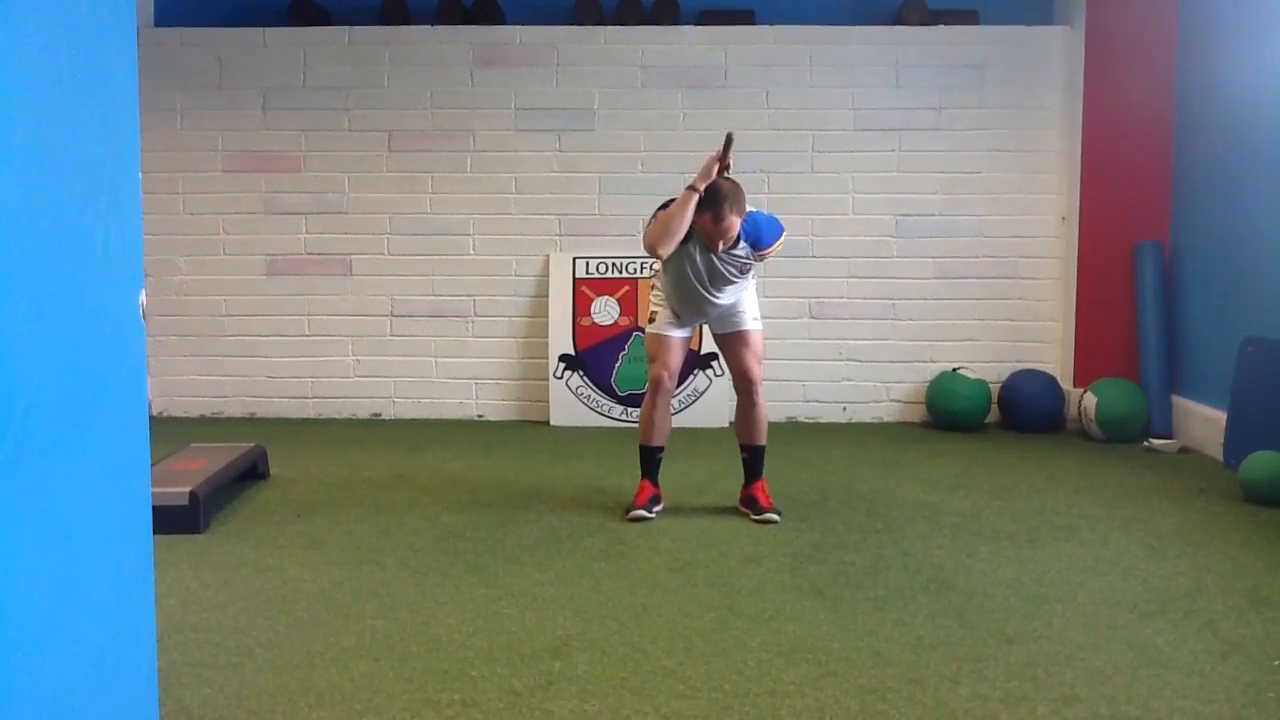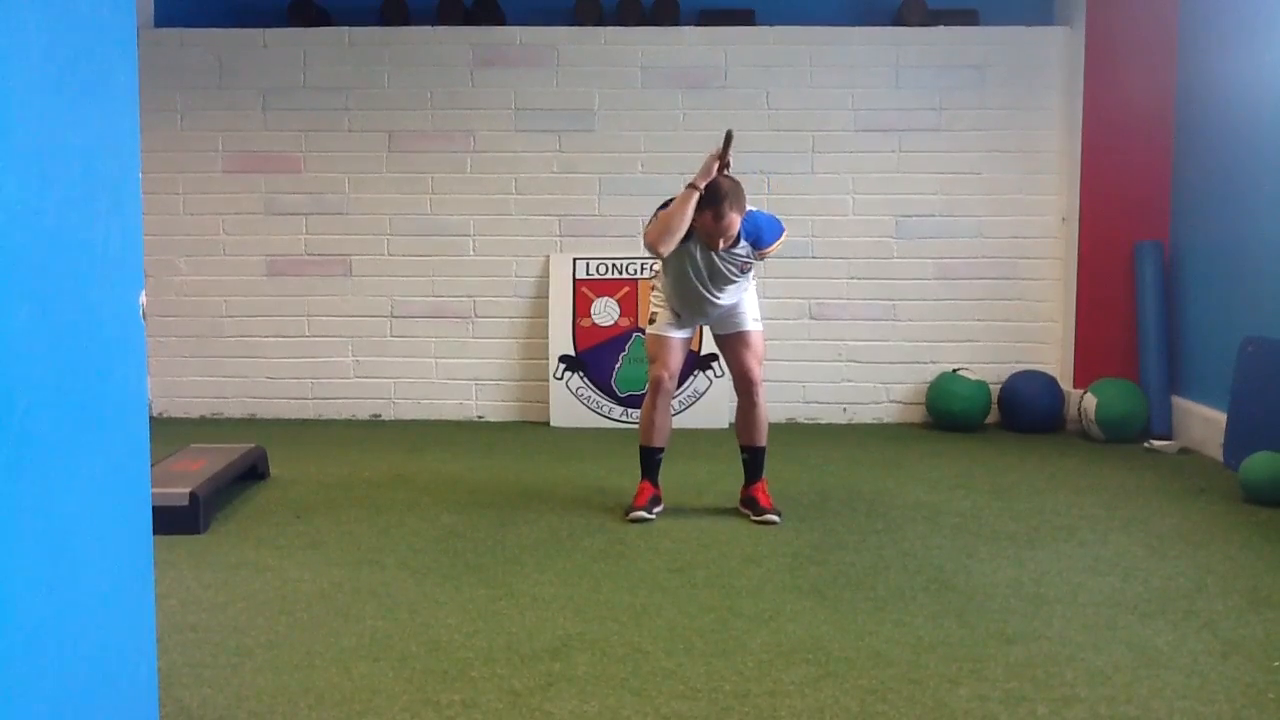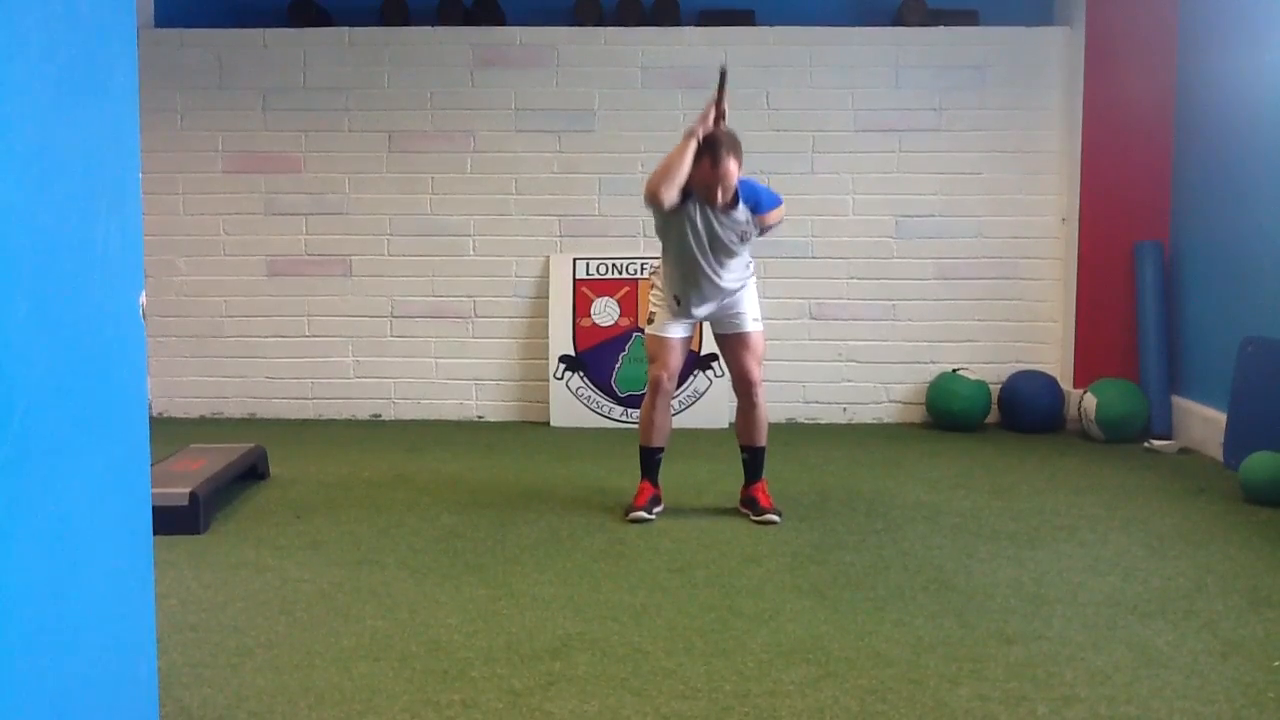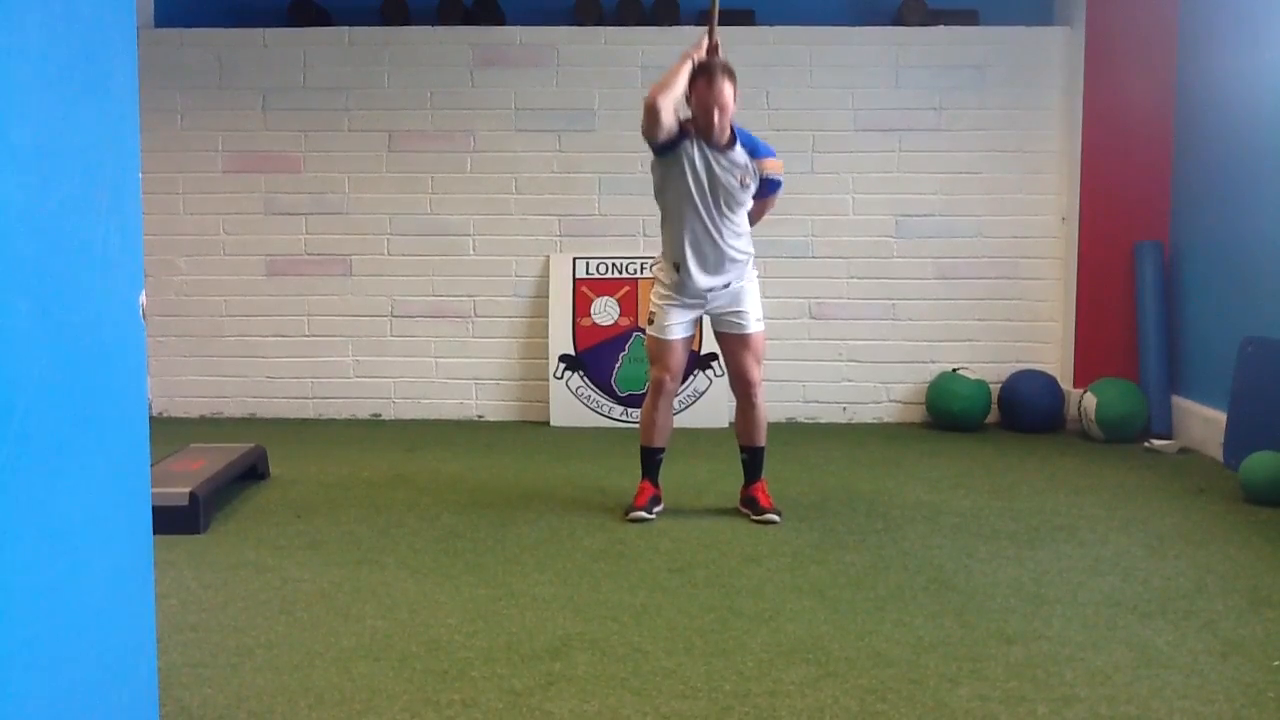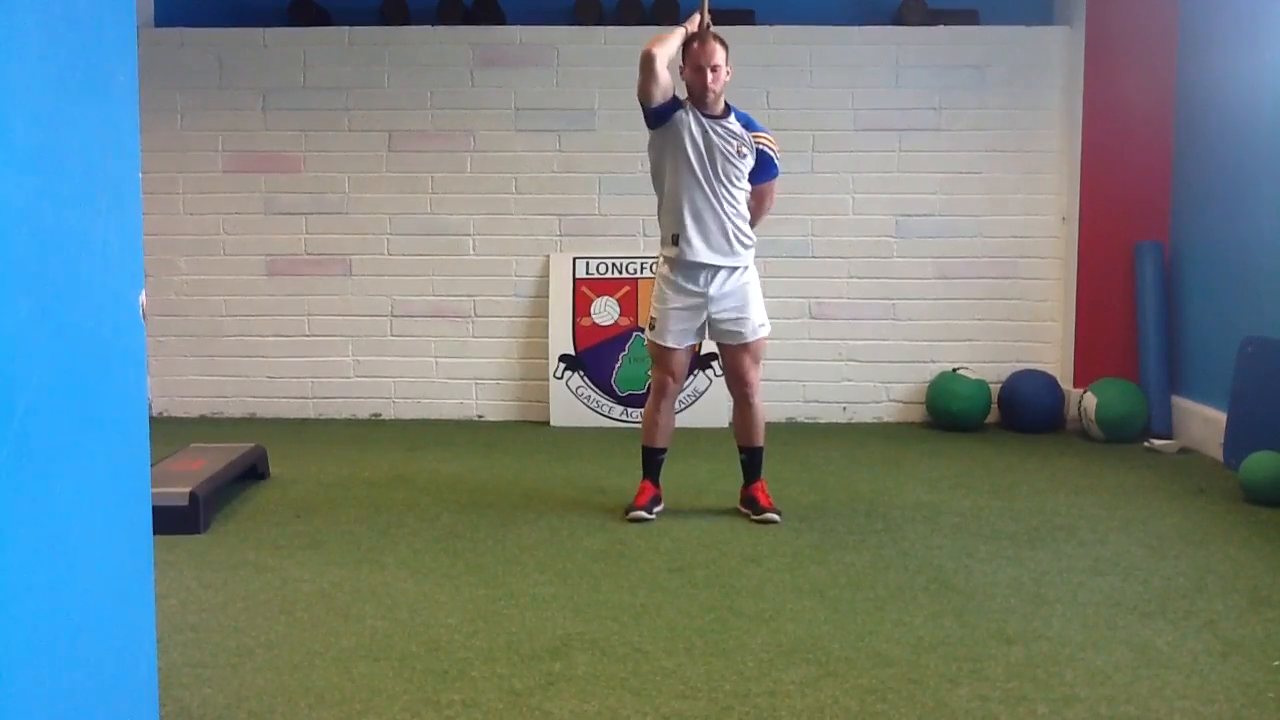
dt=0.2s
person 1, frame 1
left shoulder: (760, 230)
right shoulder: (677, 217)
right elbow: (656, 247)
right wrist: (697, 186)
left hip: (733, 299)
right hip: (675, 299)
left knee: (751, 382)
right knee: (660, 382)
left ankle: (754, 487)
right ankle: (648, 487)
person 1, frame 2
left shoulder: (760, 230)
right shoulder: (676, 218)
right elbow: (657, 246)
right wrist: (697, 184)
left hip: (733, 300)
right hip: (676, 301)
left knee: (751, 383)
right knee: (661, 382)
left ankle: (754, 488)
right ankle: (648, 487)
person 1, frame 3
left shoulder: (759, 200)
right shoulder: (676, 193)
right elbow: (656, 196)
right wrist: (697, 131)
left hip: (734, 292)
right hip: (676, 293)
left knee: (750, 383)
right knee: (660, 383)
left ankle: (754, 487)
right ankle: (648, 486)
person 1, frame 4
left shoulder: (758, 154)
right shoulder: (672, 143)
right elbow: (655, 105)
right wrist: (692, 59)
left hip: (735, 280)
right hip: (677, 281)
left knee: (749, 382)
right knee: (663, 382)
left ankle: (754, 487)
right ankle: (649, 486)
person 1, frame 5
left shoulder: (752, 134)
right shoulder: (668, 118)
left elbow: (765, 197)
right elbow: (651, 59)
right wrist: (686, 29)
left hip: (737, 275)
right hip: (679, 274)
left knee: (746, 385)
right knee: (665, 384)
left ankle: (753, 488)
right ankle: (650, 487)
